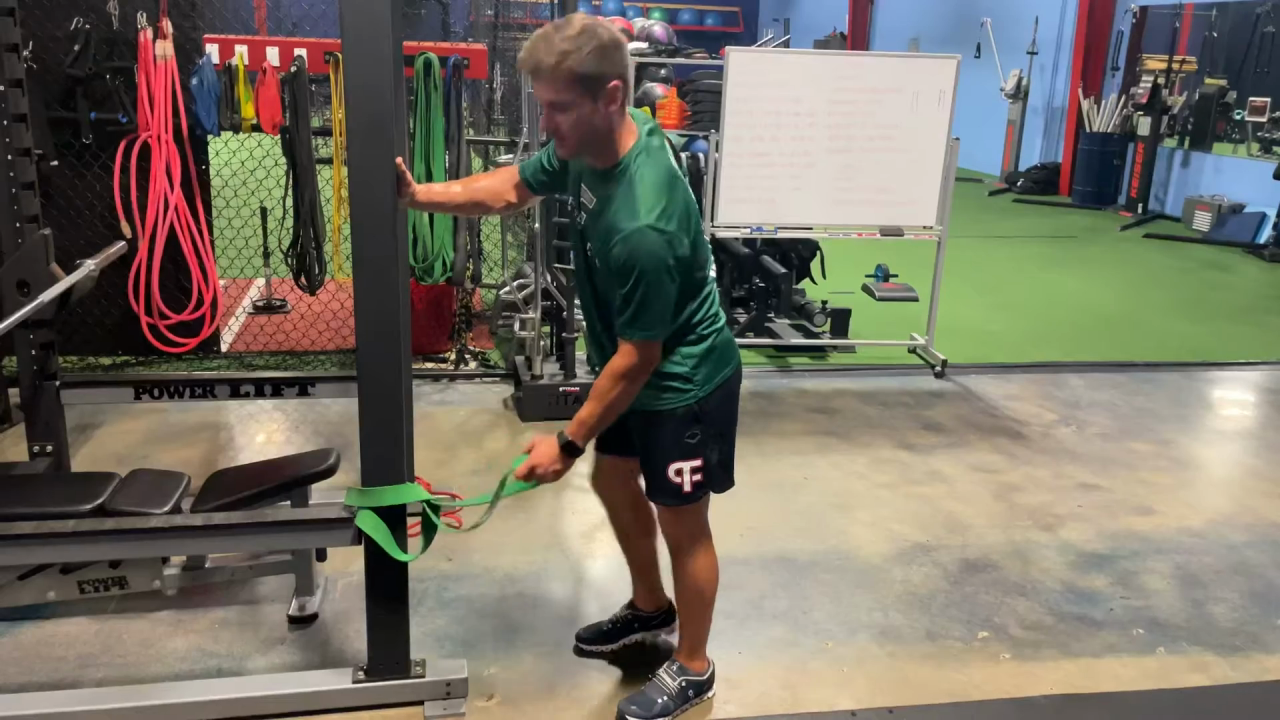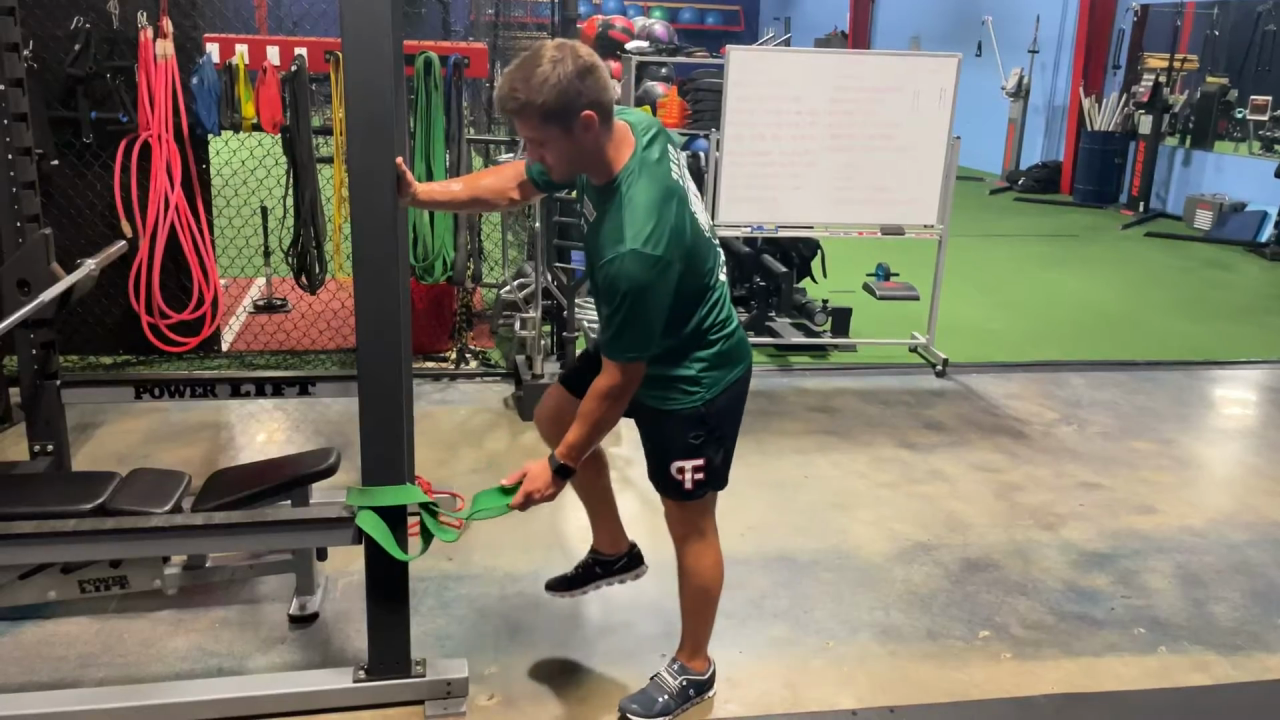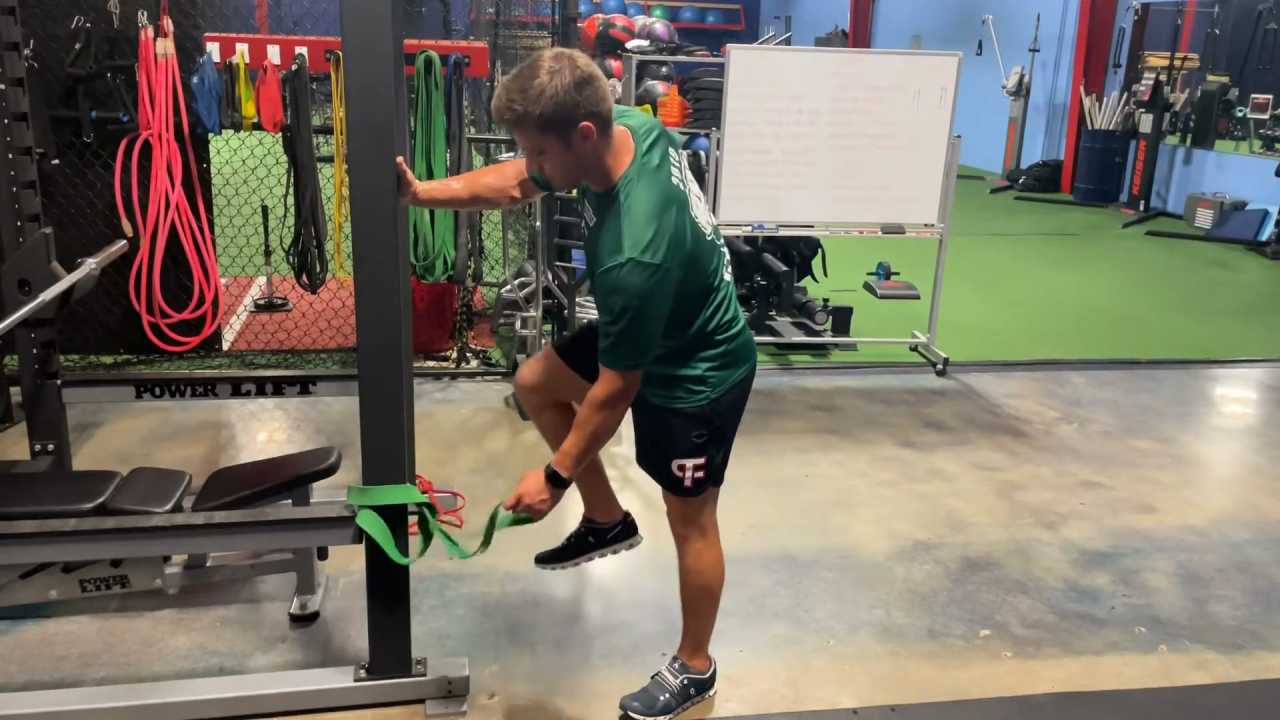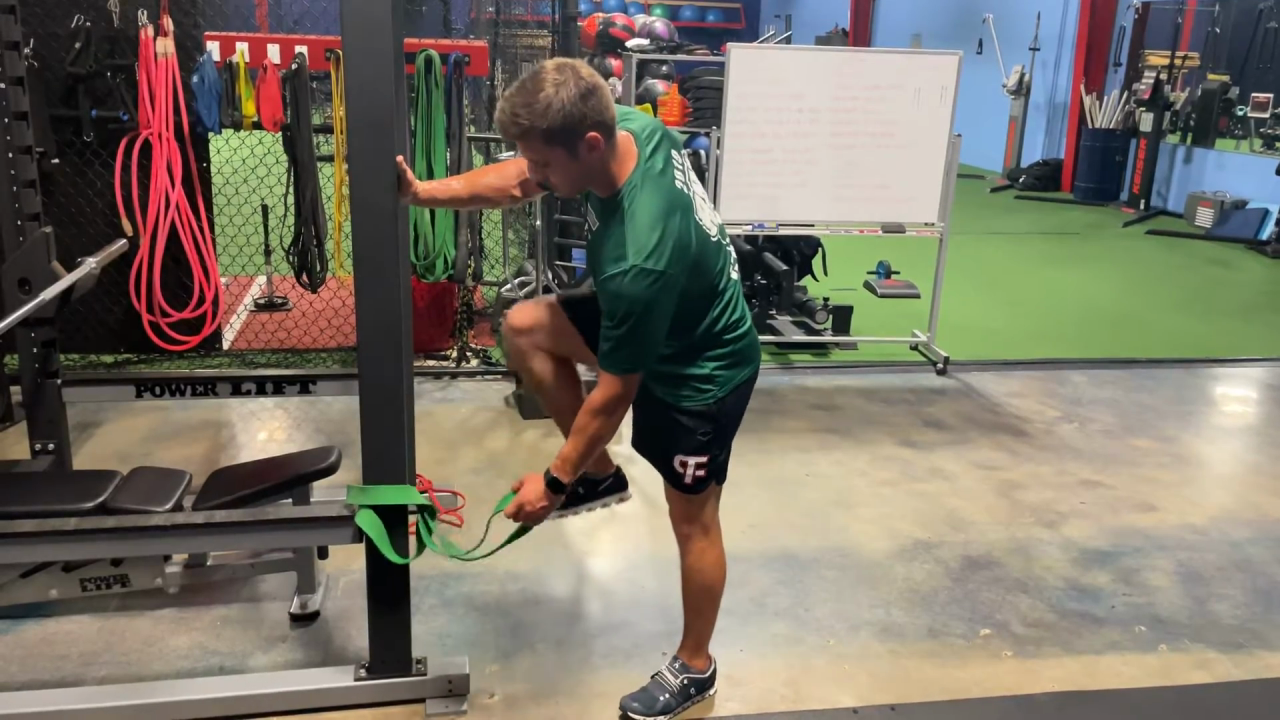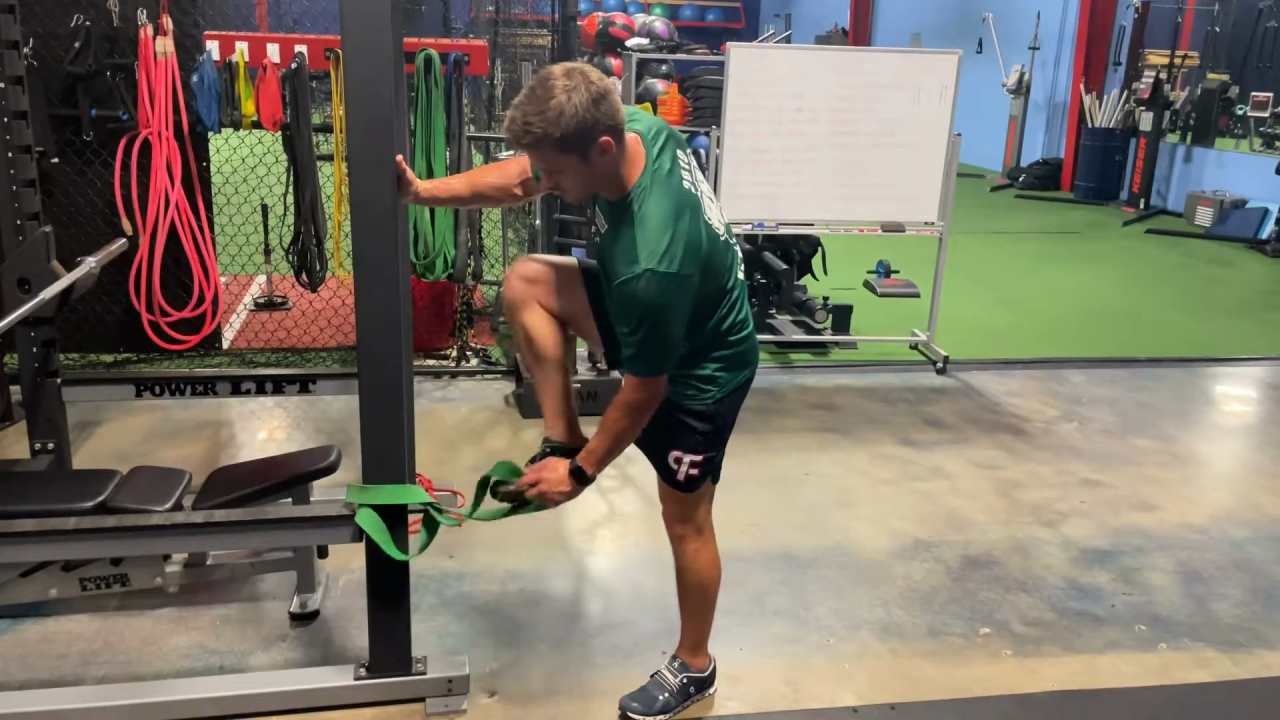
dt=0.3s
person 1, frame 1
left shoulder: (643, 226)
right shoulder: (590, 143)
left elbow: (637, 358)
right elbow: (511, 188)
left wrist: (570, 443)
right wrist: (419, 194)
left hip: (684, 379)
right hip: (640, 362)
left knee: (683, 524)
right knee: (617, 488)
right ankle: (650, 606)
person 1, frame 2
left shoulder: (634, 248)
right shoulder: (627, 126)
left elbow: (620, 380)
right elbow: (515, 185)
left wrist: (559, 466)
right wrist: (421, 194)
left hip: (695, 376)
right hip: (648, 343)
left knee: (687, 521)
right knee: (551, 417)
right ankle: (613, 550)
person 1, frame 3
left shoulder: (634, 255)
right shoulder: (628, 126)
left elbow: (615, 389)
right elbow: (515, 184)
left wrist: (554, 476)
right wrist: (424, 192)
left hip: (697, 371)
right hip: (651, 332)
left knee: (689, 520)
right knee: (534, 383)
right ankle: (606, 519)
person 1, frame 4
left shoulder: (639, 261)
right shoulder: (629, 127)
left elbow: (615, 392)
right elbow: (515, 184)
left wrist: (554, 480)
right wrist: (424, 192)
left hip: (702, 369)
right hip: (659, 325)
left knee: (691, 519)
right knee: (524, 328)
left ankle: (694, 666)
right ankle: (600, 474)
person 1, frame 5
left shoulder: (652, 263)
right shoulder: (631, 128)
left elbow: (643, 392)
right elbow: (518, 179)
left wrist: (581, 474)
right wrist: (425, 190)
left hip: (700, 368)
right hip: (657, 322)
left knee: (684, 519)
right knee: (526, 280)
left ankle: (693, 666)
right ankle: (560, 440)
